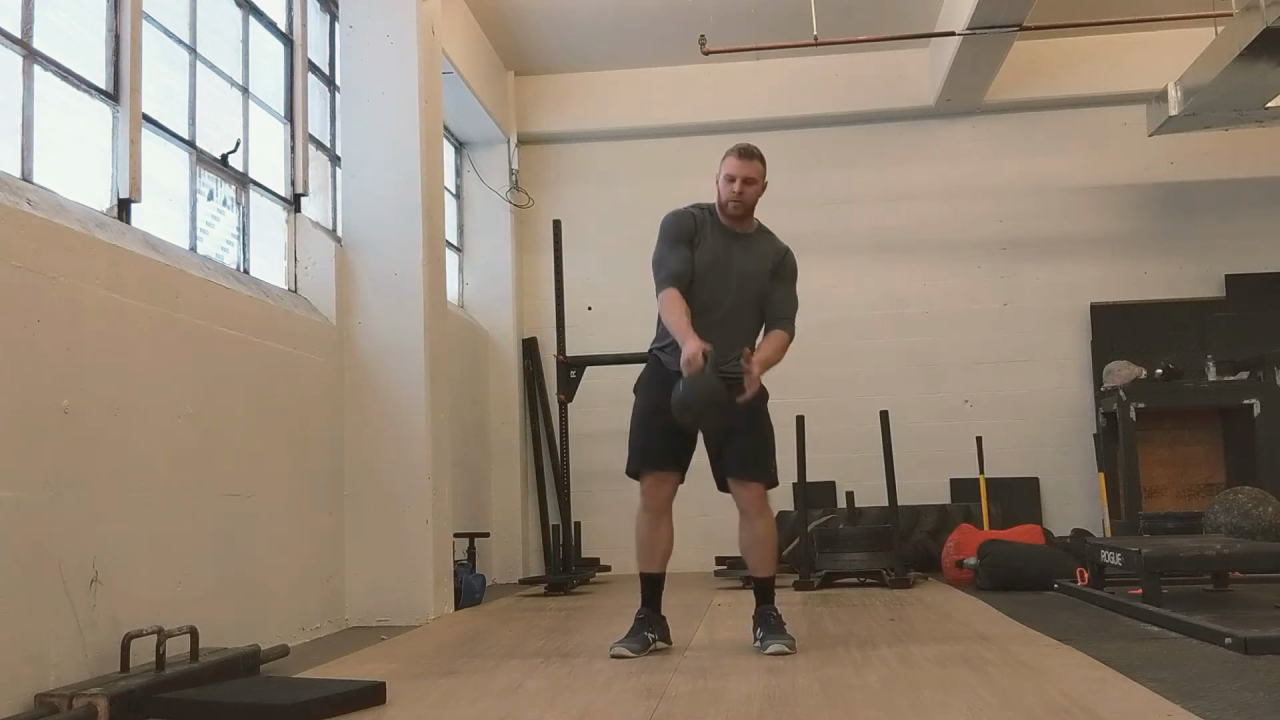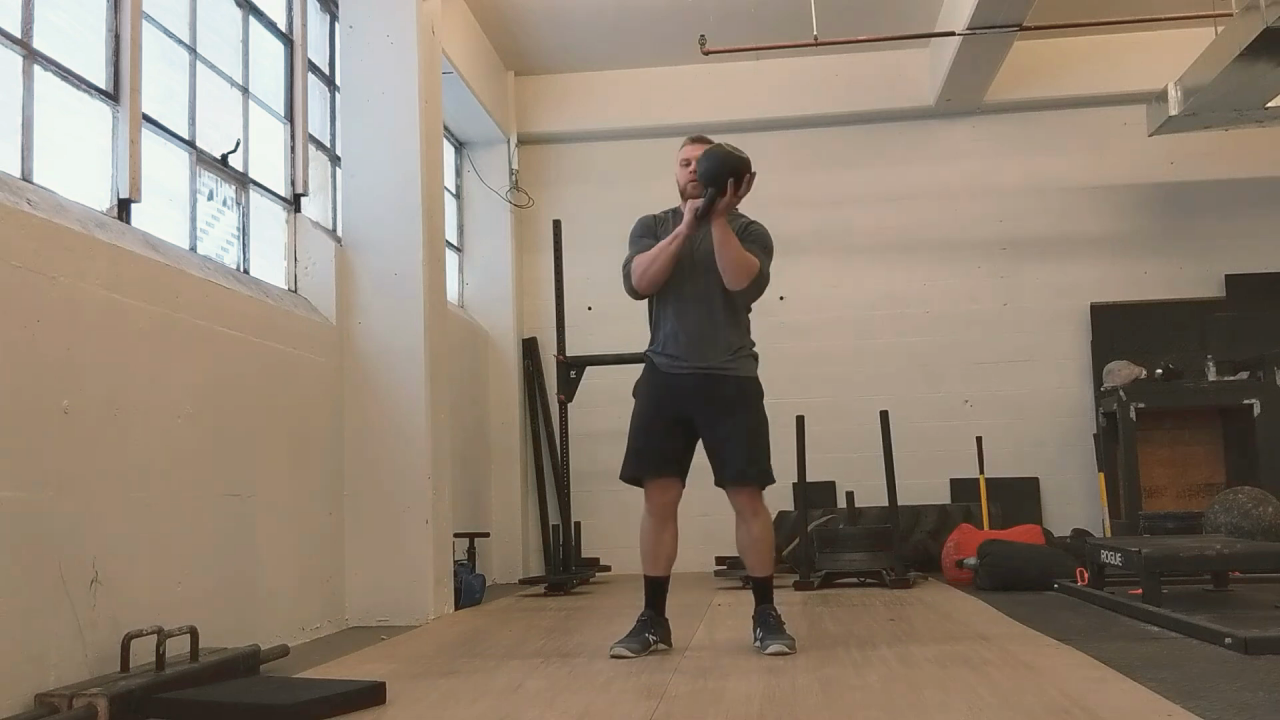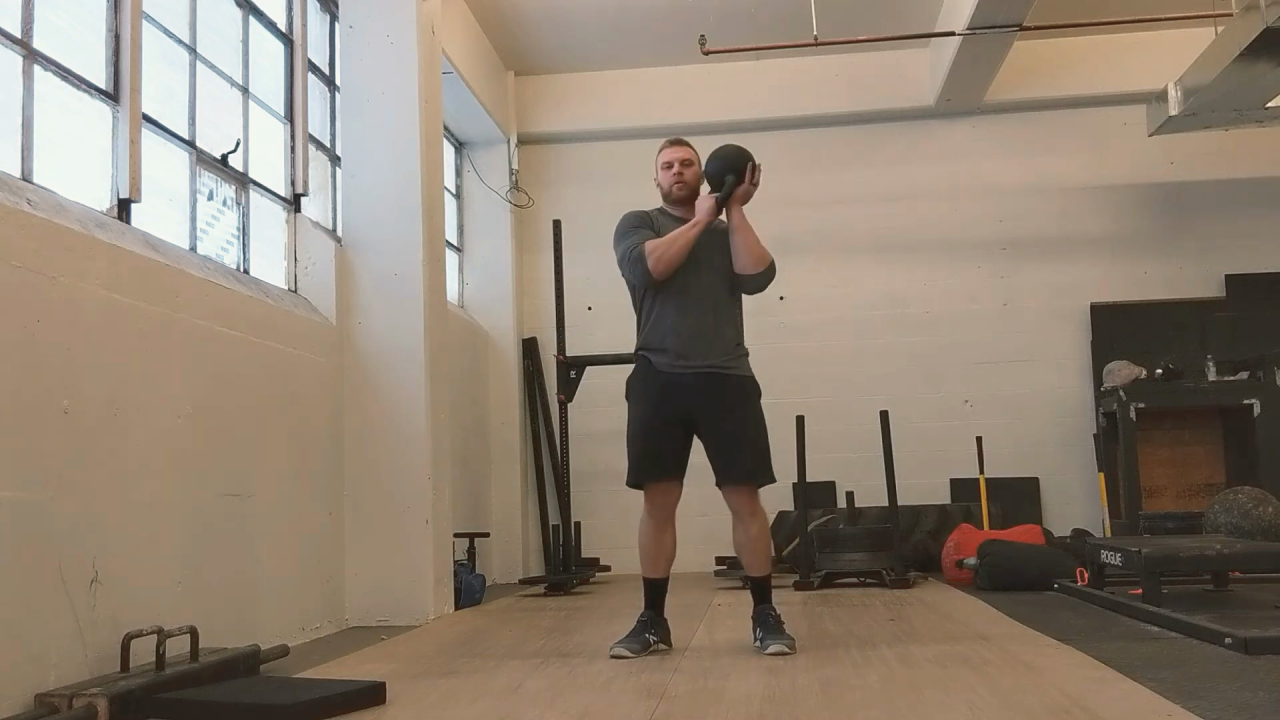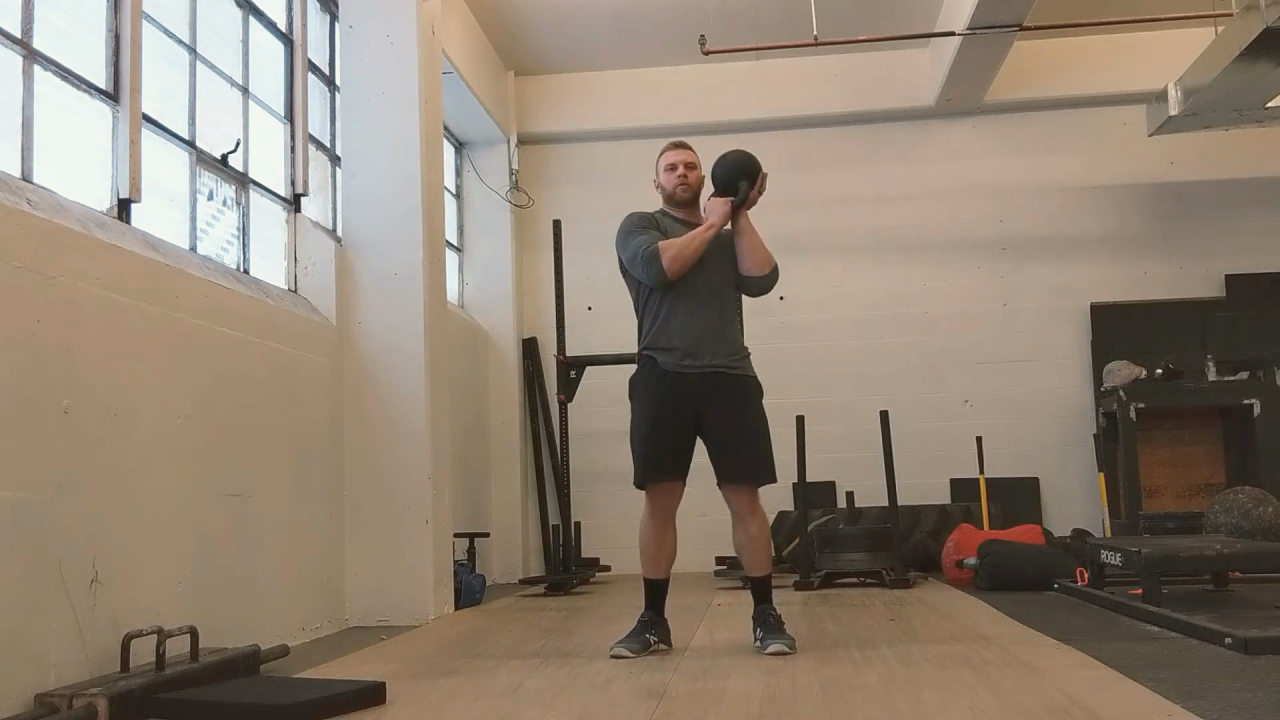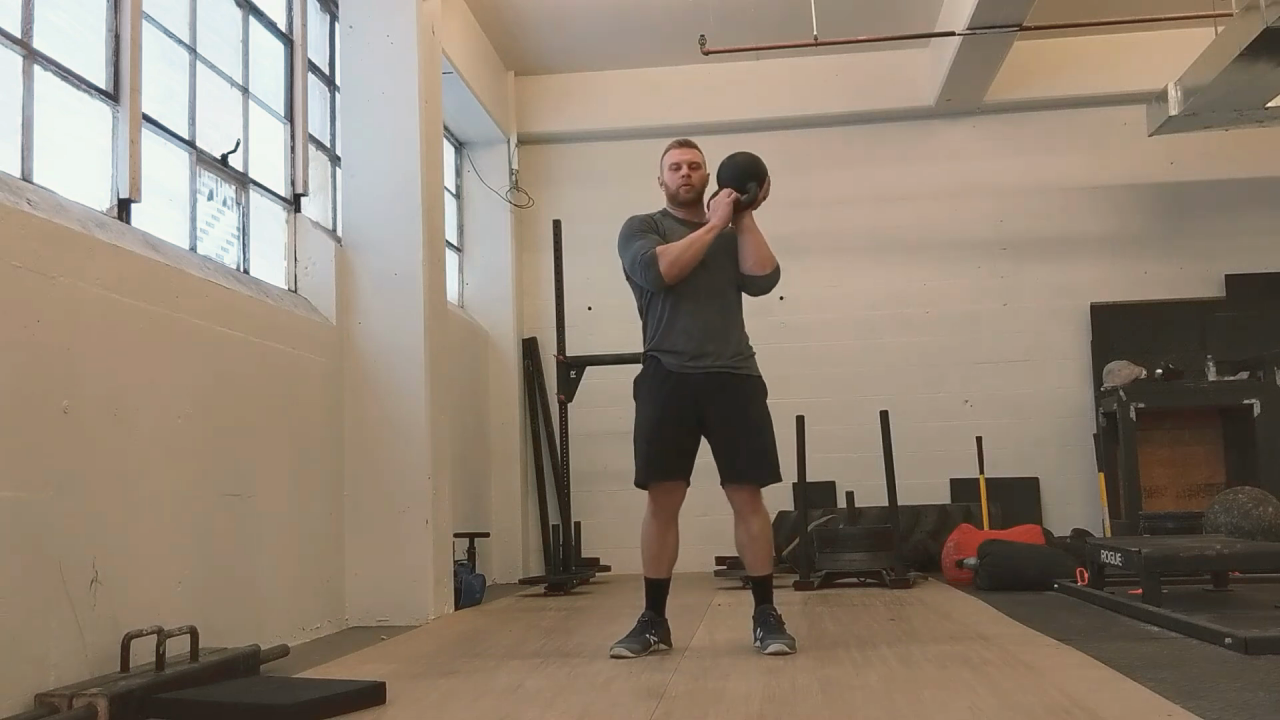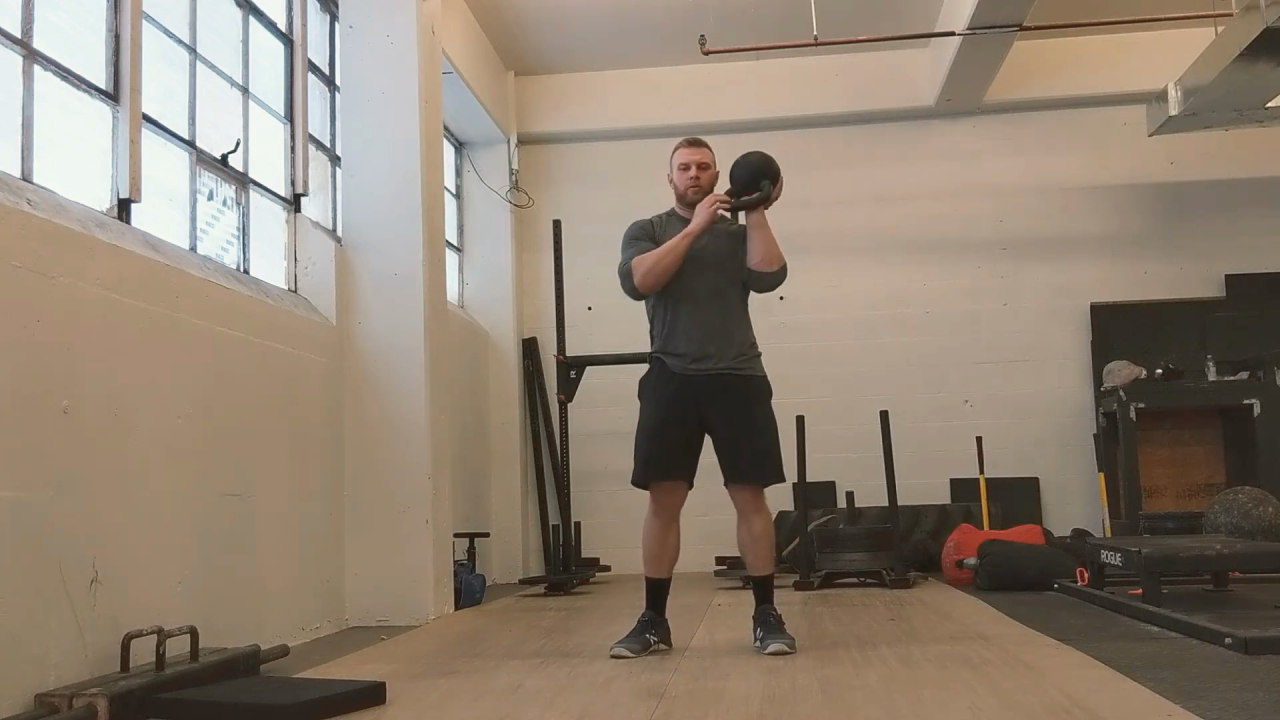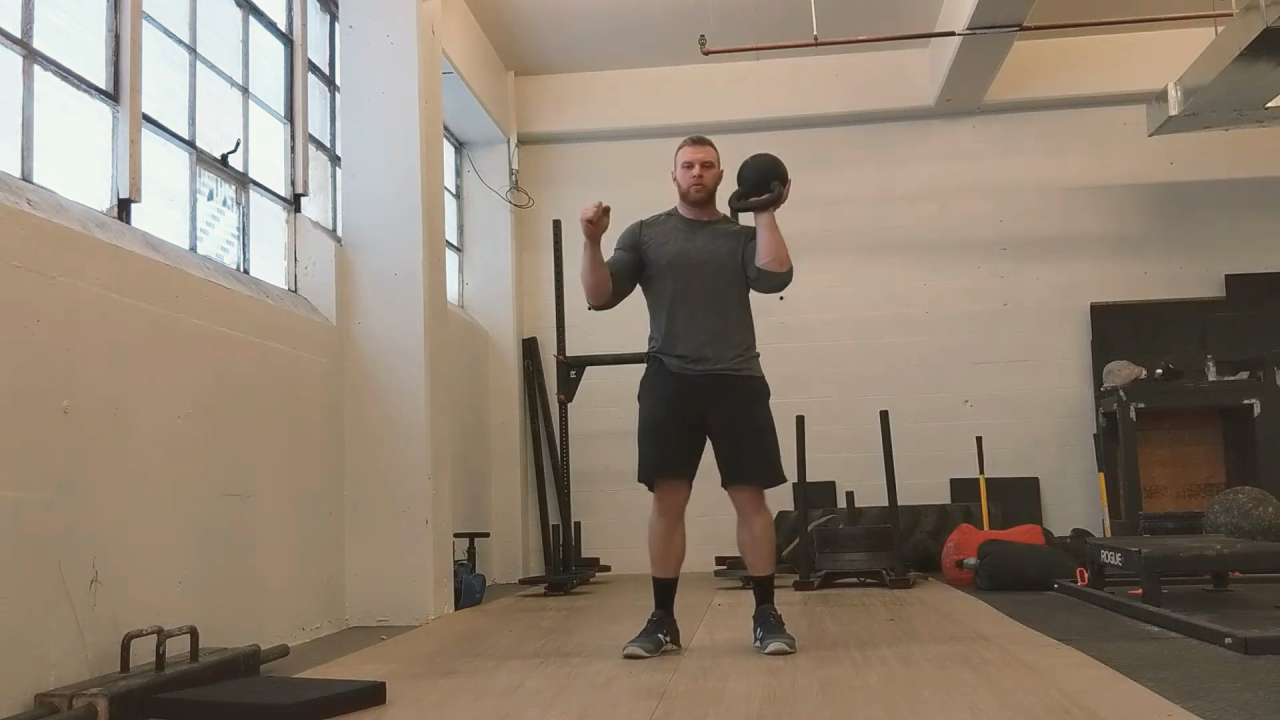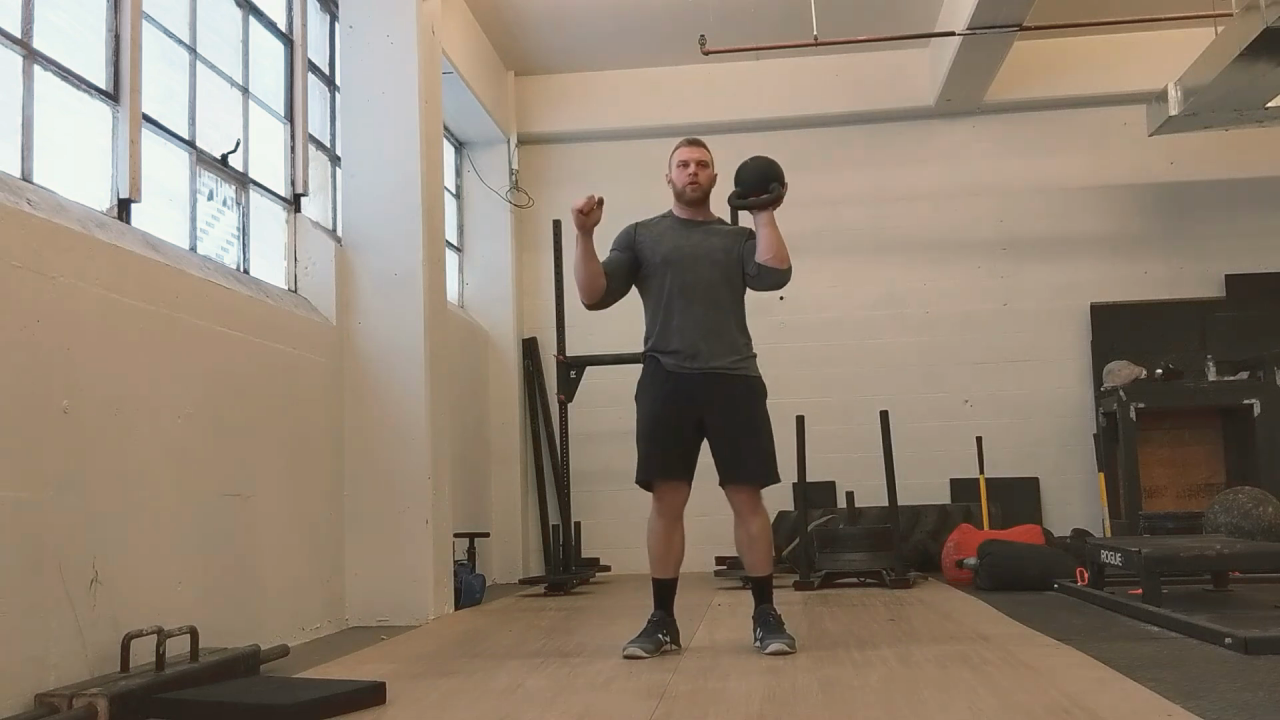
dt=0.4s
person 1, frame 1
left shoulder: (777, 254)
right shoulder: (684, 223)
left elbow: (782, 326)
right elbow: (668, 291)
left wrist: (760, 363)
right wrist: (688, 342)
left hip: (735, 382)
right hip: (669, 373)
left knee: (752, 496)
right knee: (654, 493)
left ankle: (767, 616)
right ankle: (650, 619)
person 1, frame 2
left shoulder: (749, 232)
right shoulder: (652, 227)
left elbow: (745, 287)
right elbow: (637, 282)
left wrist: (720, 220)
right wrist: (685, 227)
left hip: (730, 380)
right hip: (665, 379)
left knee: (748, 497)
right knee: (659, 498)
left ankle: (766, 616)
right ankle: (653, 621)
person 1, frame 3
left shoulder: (727, 233)
right shoulder: (637, 223)
left elbow: (757, 278)
right elbow: (645, 267)
left wrist: (735, 210)
right wrist: (699, 219)
left hip: (726, 378)
right hip: (659, 379)
left knee: (745, 497)
right knee: (657, 500)
left ankle: (765, 615)
right ankle: (653, 620)
person 1, frame 4
left shoulder: (730, 237)
right shoulder: (638, 226)
left elbow: (761, 280)
right elbow: (660, 266)
left wrist: (741, 217)
right wrist: (711, 224)
left hip: (728, 378)
right hip: (663, 378)
left knee: (745, 497)
right knee: (659, 499)
left ankle: (765, 614)
right ankle: (653, 620)
person 1, frame 5
left shoulder: (733, 234)
right shoulder: (641, 227)
left elbow: (762, 280)
right elbow: (659, 270)
left wrist: (745, 215)
right wrist: (713, 225)
left hip: (734, 378)
right hip: (667, 379)
left knee: (748, 496)
right knee: (661, 498)
left ankle: (765, 614)
right ankle: (654, 620)
person 1, frame 6
left shoulder: (739, 234)
right shoulder: (648, 229)
left elbow: (768, 277)
right elbow: (639, 280)
left wrist: (756, 212)
right wrist: (694, 228)
left hip: (737, 379)
right hip: (672, 380)
left knee: (751, 497)
right knee: (662, 499)
left ankle: (766, 614)
right ankle: (654, 619)
person 1, frame 7
left shoulder: (743, 236)
right shoulder: (646, 233)
left elbow: (774, 277)
right elbow: (599, 297)
left wrist: (766, 213)
right wrist: (591, 241)
left hip: (736, 380)
right hip: (670, 381)
left knee: (750, 496)
right knee: (667, 498)
left ankle: (766, 615)
right ankle: (663, 619)
person 1, frame 8
left shoulder: (738, 237)
right shoulder: (641, 235)
left elbow: (774, 274)
right elbow: (594, 295)
left wrist: (764, 212)
right wrist: (584, 235)
left hip: (733, 379)
right hip: (667, 380)
left knee: (747, 497)
right knee: (666, 499)
left ankle: (765, 614)
right ankle: (662, 620)
